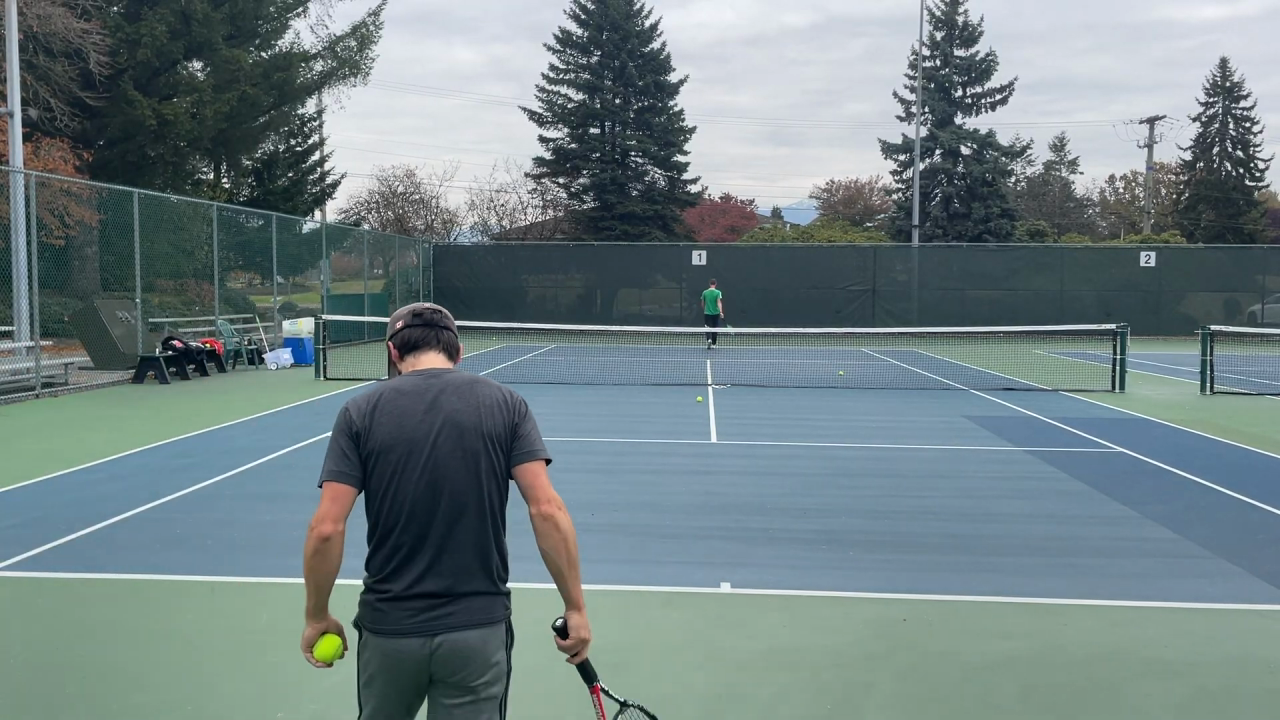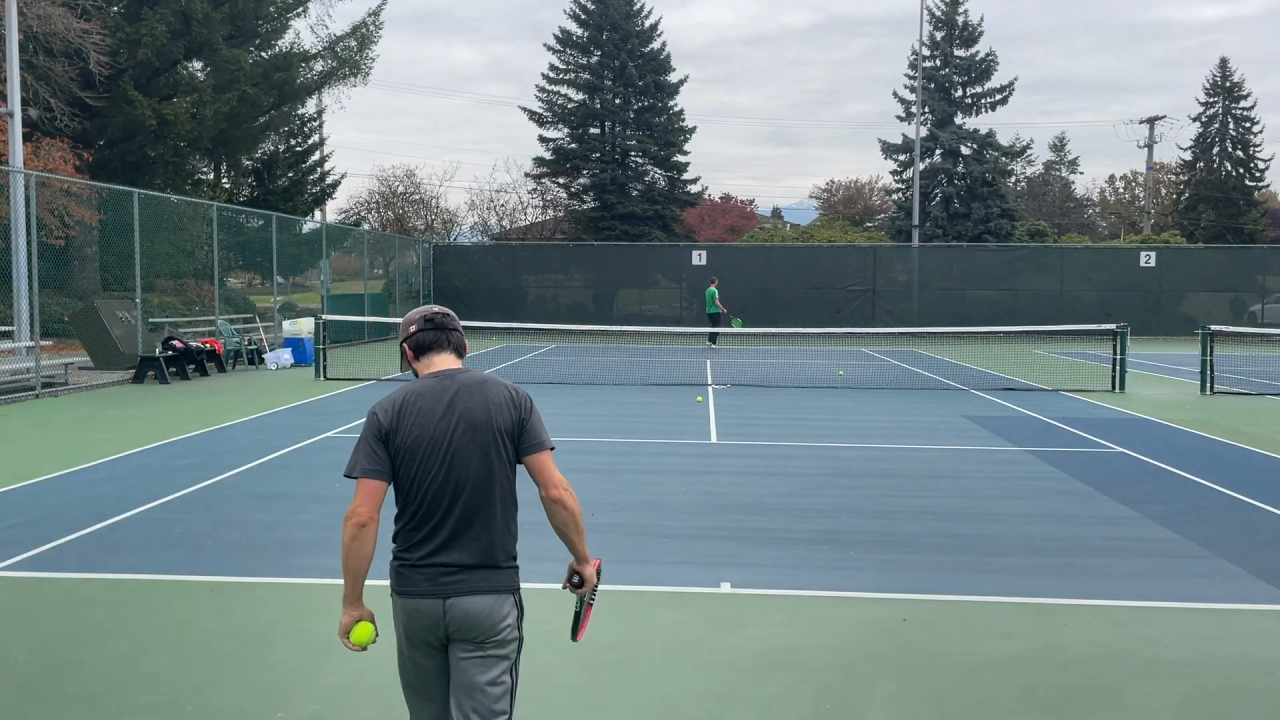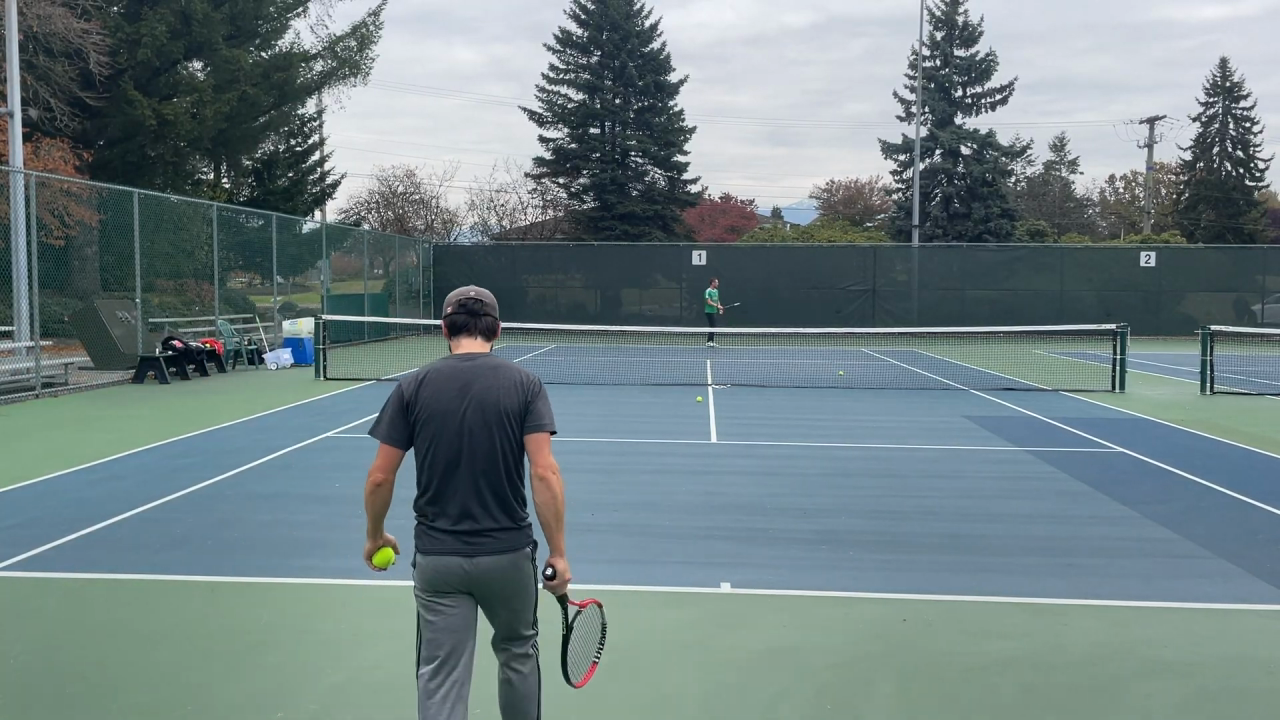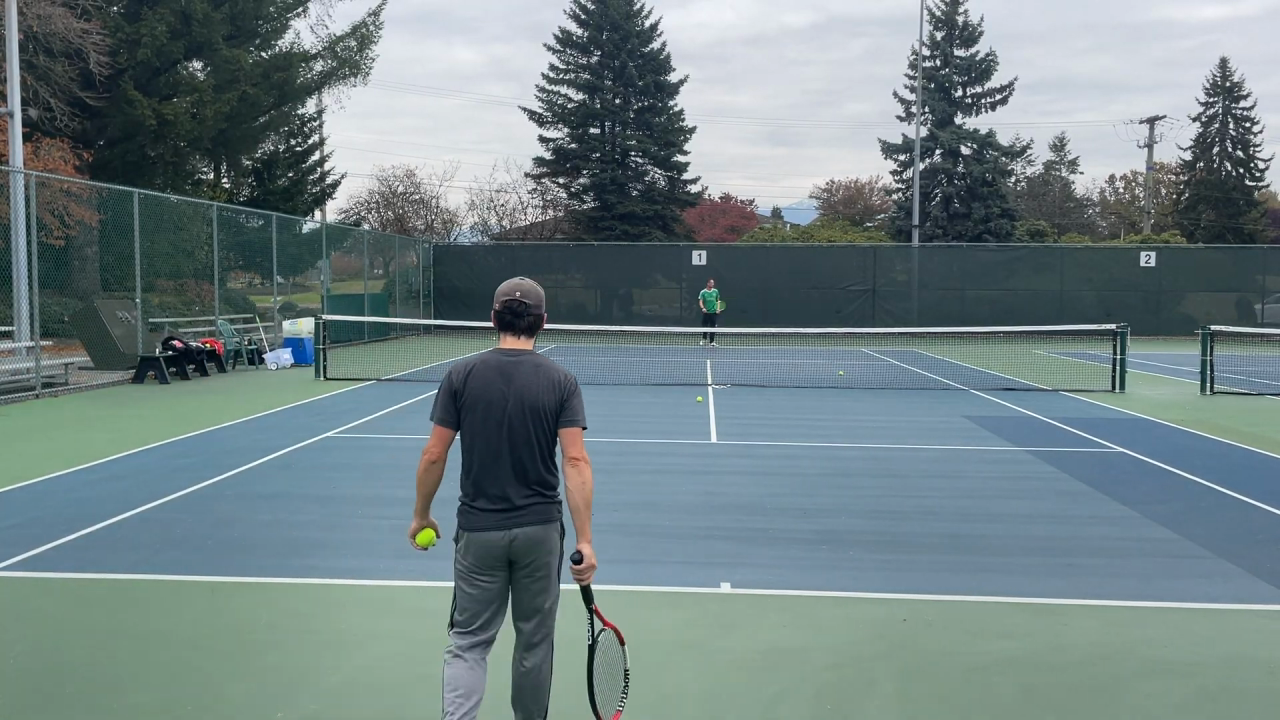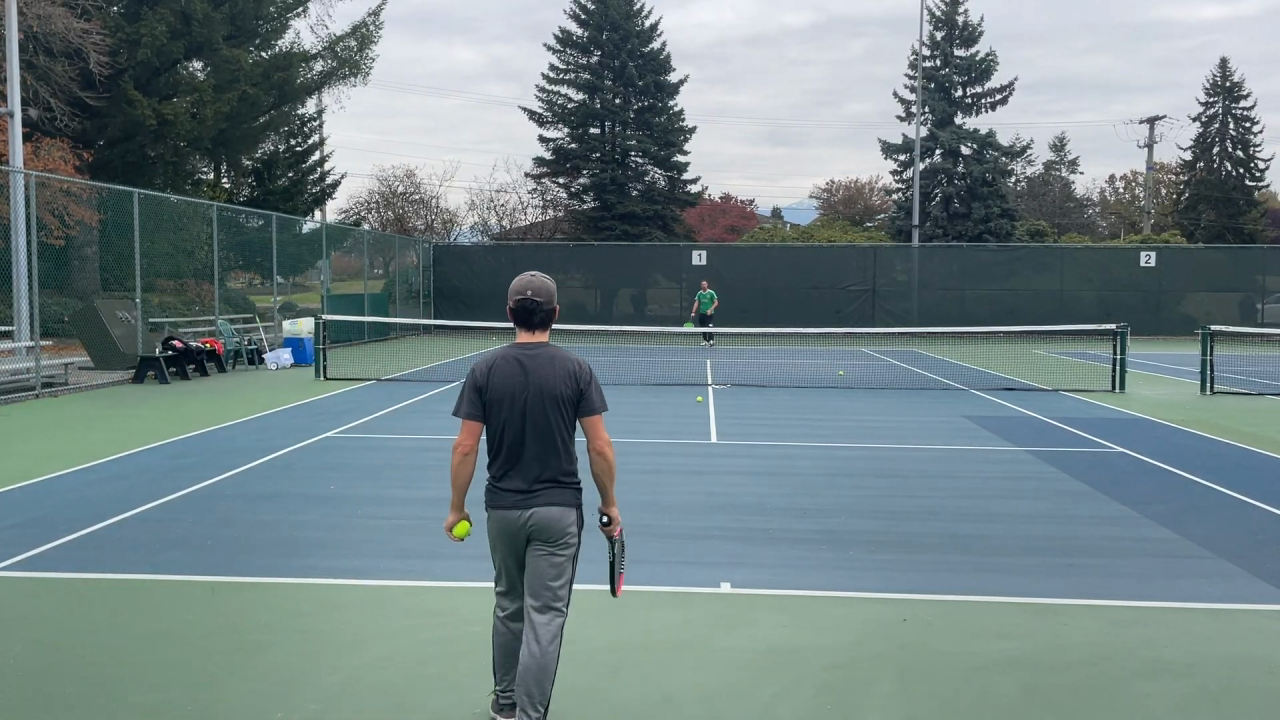
dt=0.3s
person 1, frame 1
left shoulder: (361, 411)
right shoulder: (505, 404)
left elbow: (326, 530)
right elbow: (547, 510)
left wrist: (316, 615)
right wrist: (575, 606)
left hip: (388, 628)
right hip: (479, 626)
person 1, frame 2
left shoulder: (389, 411)
right shoulder: (512, 398)
left elbow: (362, 517)
right elbow: (556, 492)
left wrist: (352, 601)
right wrist: (580, 556)
left hip: (415, 593)
right hip: (490, 595)
person 1, frame 3
left shoulder: (413, 386)
right shoulder: (524, 383)
left elbow: (379, 477)
right elbow: (545, 473)
left wrist: (374, 536)
right wrist: (558, 552)
left hip: (436, 558)
right hip: (507, 553)
left knee: (439, 682)
right knee: (517, 650)
person 1, frame 4
left shoulder: (461, 375)
right shoulder: (560, 380)
left elbow: (433, 456)
right elbow: (576, 461)
left wrist: (421, 514)
right wrist: (584, 539)
left hip: (478, 529)
right hip: (539, 529)
left knee: (468, 640)
right knee: (534, 637)
person 1, frame 5
left shoulder: (484, 370)
right shoulder: (576, 370)
left elbow: (465, 448)
right elbow: (600, 447)
left wrist: (456, 507)
right wrist: (610, 503)
left hip: (503, 509)
right hip: (558, 510)
left knee: (508, 606)
right knee: (545, 618)
